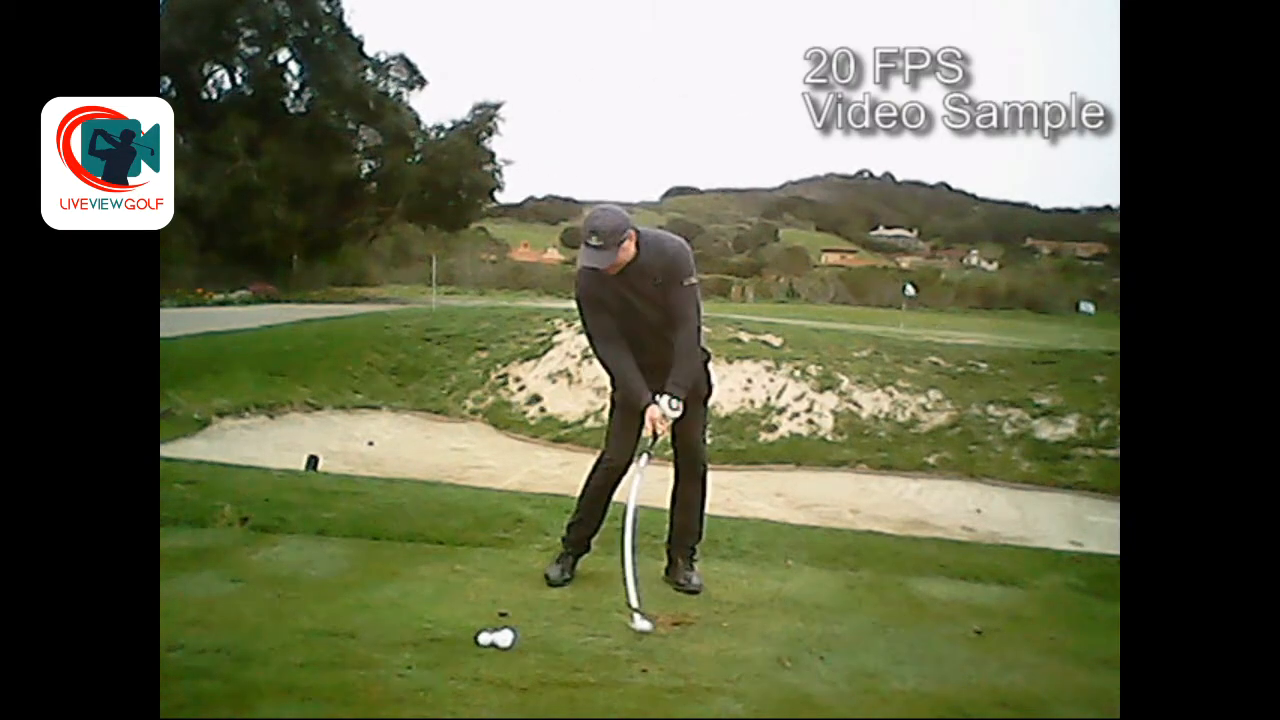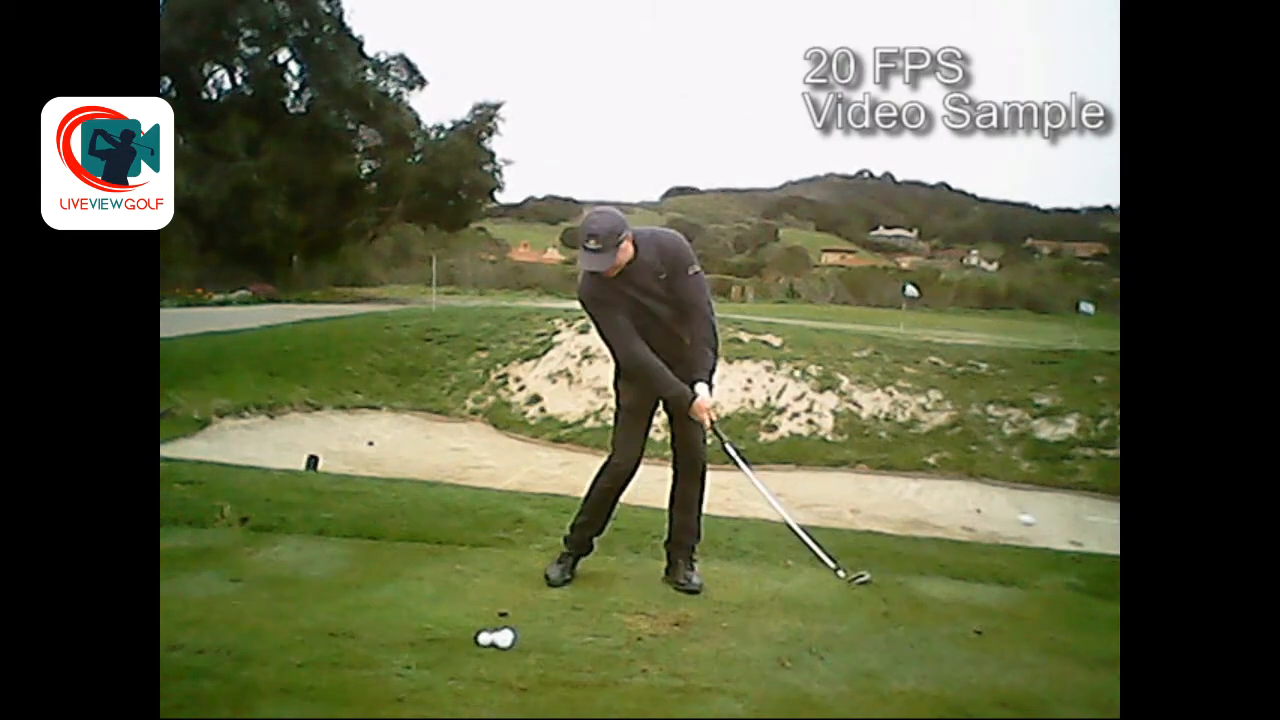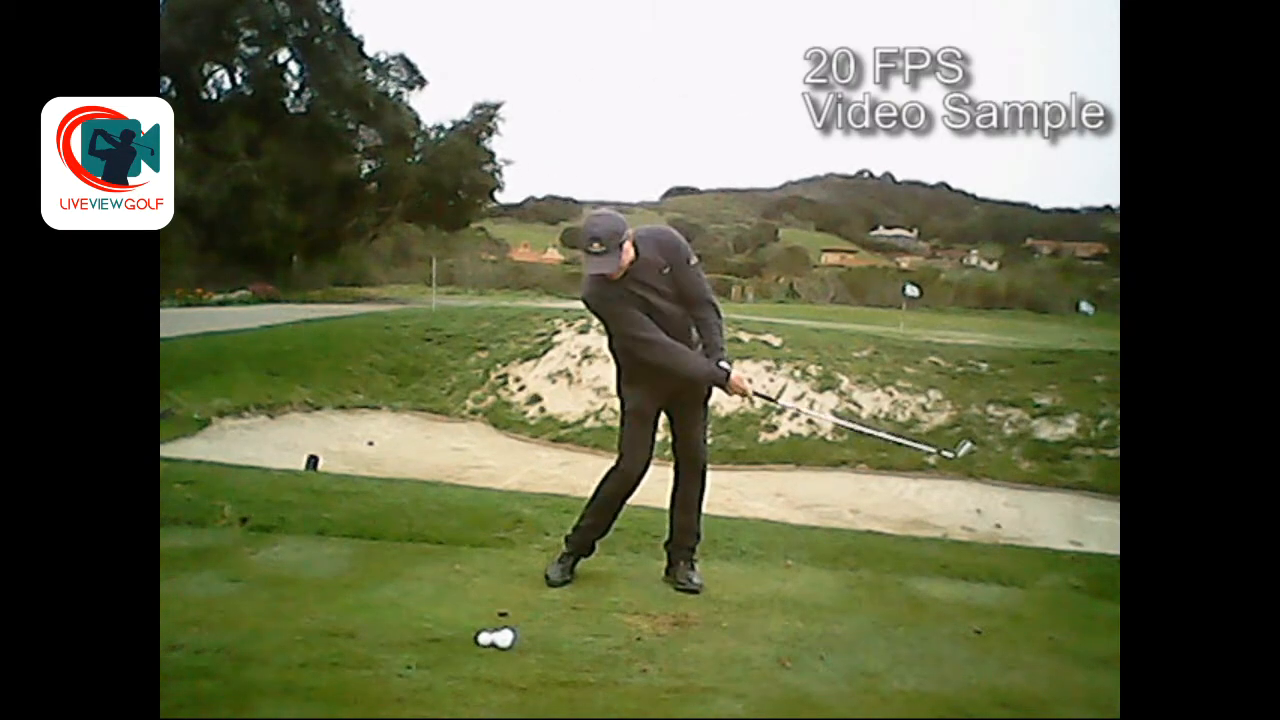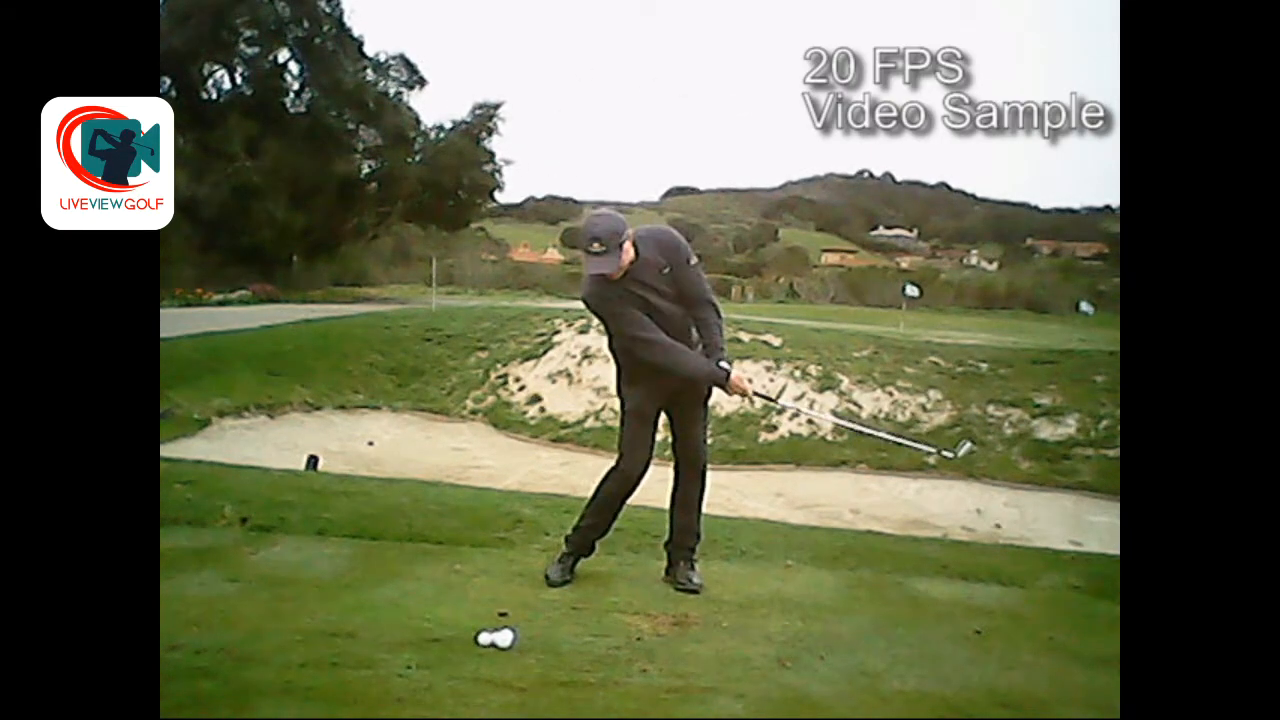
dt=0.2s
person 1, frame 1
left shoulder: (671, 253)
right shoulder: (589, 278)
left elbow: (687, 327)
right elbow: (609, 345)
left wrist: (674, 394)
right wrist: (644, 401)
left hip: (684, 365)
right hip: (633, 369)
left knee: (692, 459)
right knee: (615, 459)
left ankle: (681, 558)
right ankle: (572, 548)
person 1, frame 2
left shoulder: (670, 247)
right shoulder: (592, 286)
left elbow: (700, 315)
right elbow: (631, 350)
left wrist: (702, 380)
right wrist: (683, 398)
left hip: (688, 363)
right hip: (639, 372)
left knee: (692, 460)
right knee: (622, 462)
left ankle: (680, 558)
right ankle: (574, 549)
person 1, frame 3
left shoulder: (666, 242)
right shoulder: (598, 290)
left elbow: (703, 305)
right elbow: (654, 346)
left wrist: (719, 361)
right wrist: (719, 377)
left hip: (692, 365)
right hip: (642, 374)
left knee: (693, 460)
right knee: (631, 466)
left ankle: (681, 558)
right ankle: (575, 549)
person 1, frame 4
left shoulder: (663, 241)
right shoulder: (599, 291)
left elbow: (700, 303)
right elbow: (654, 345)
left wrist: (718, 360)
right wrist: (720, 375)
left hip: (690, 367)
right hip: (642, 377)
left knee: (693, 461)
right knee: (631, 466)
left ankle: (680, 558)
right ankle: (574, 549)
